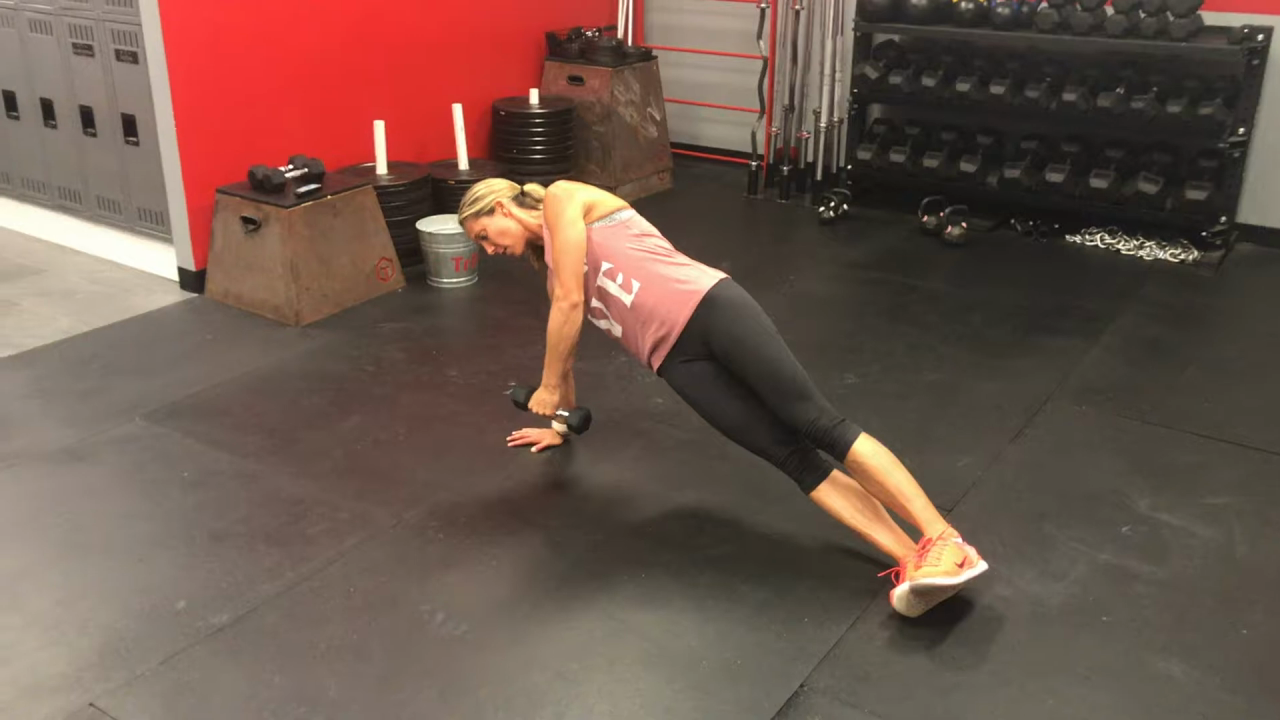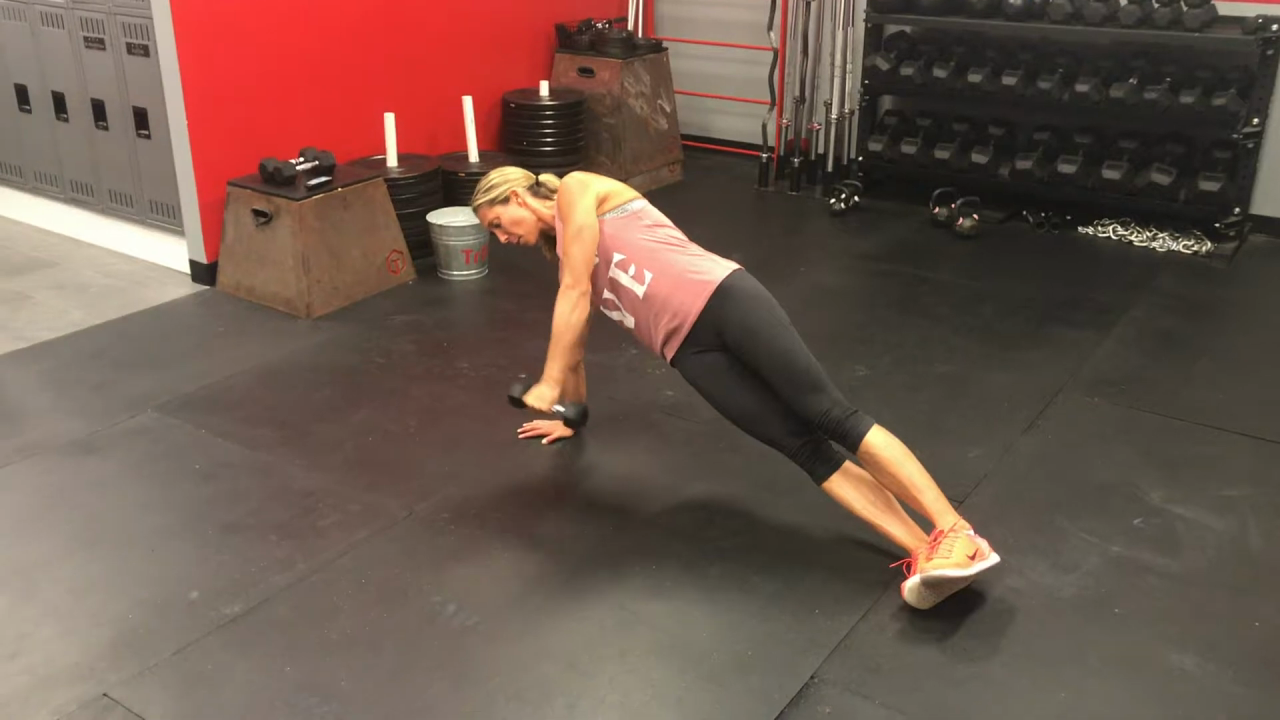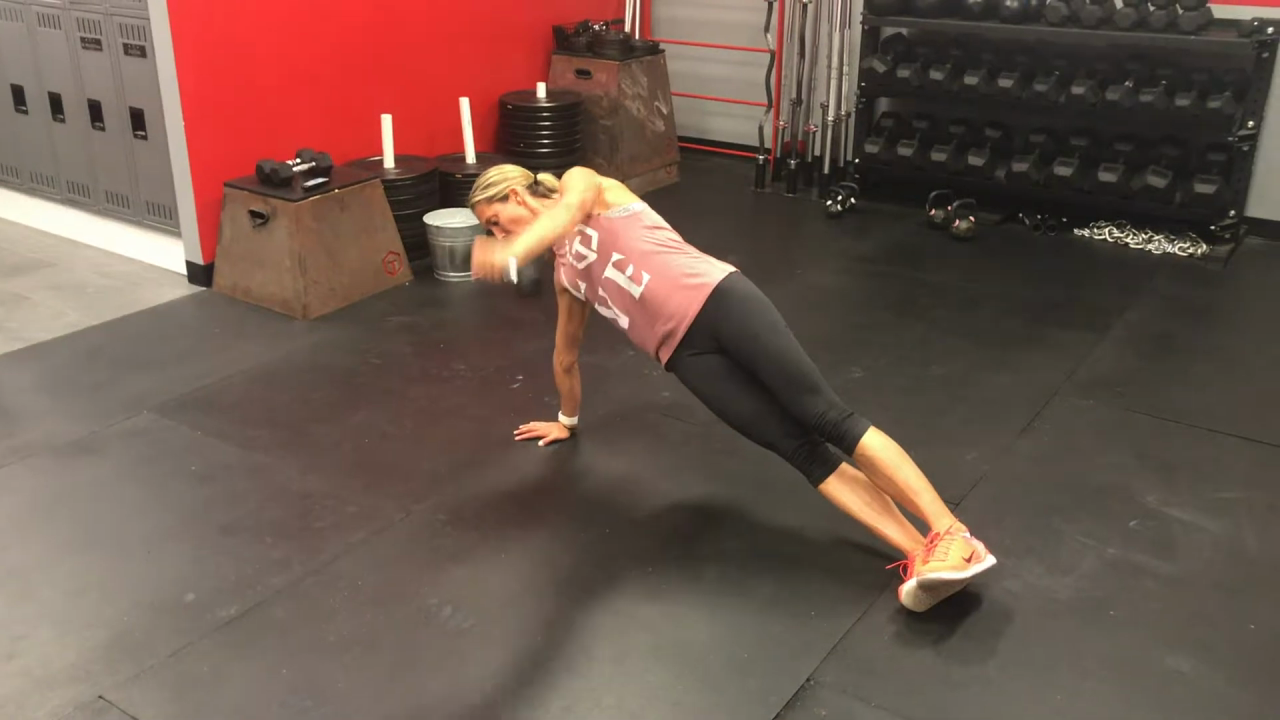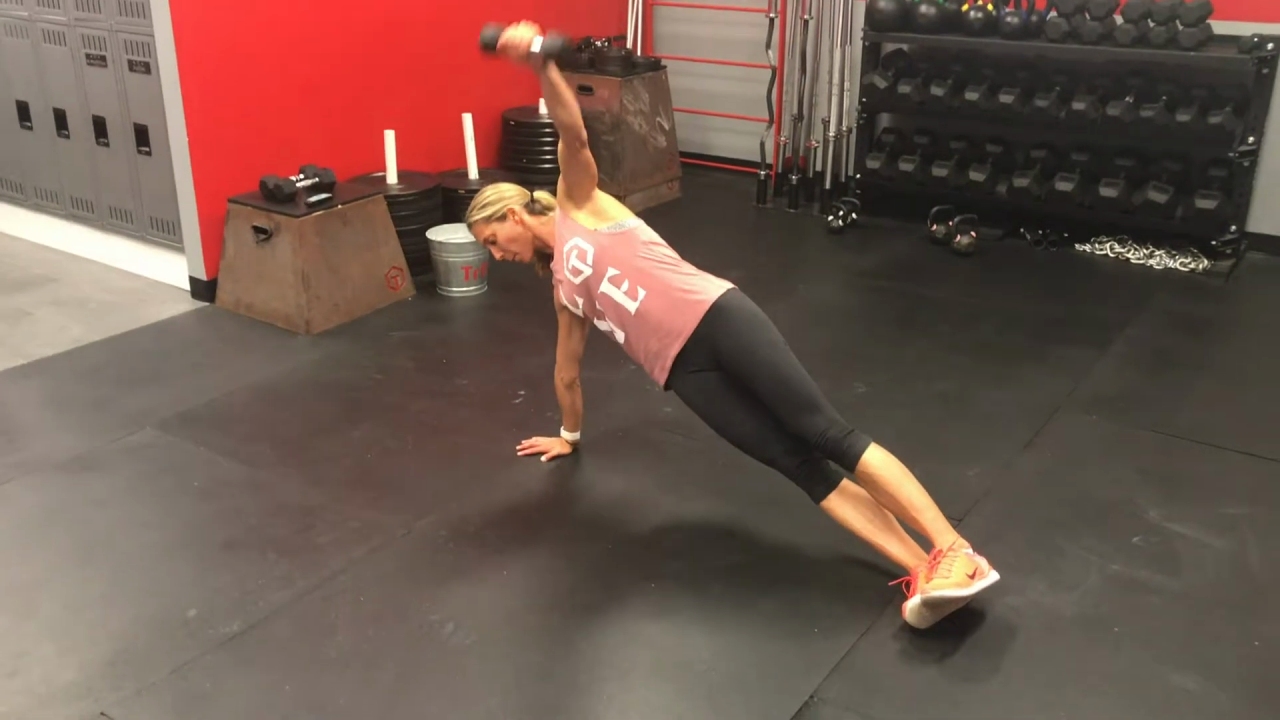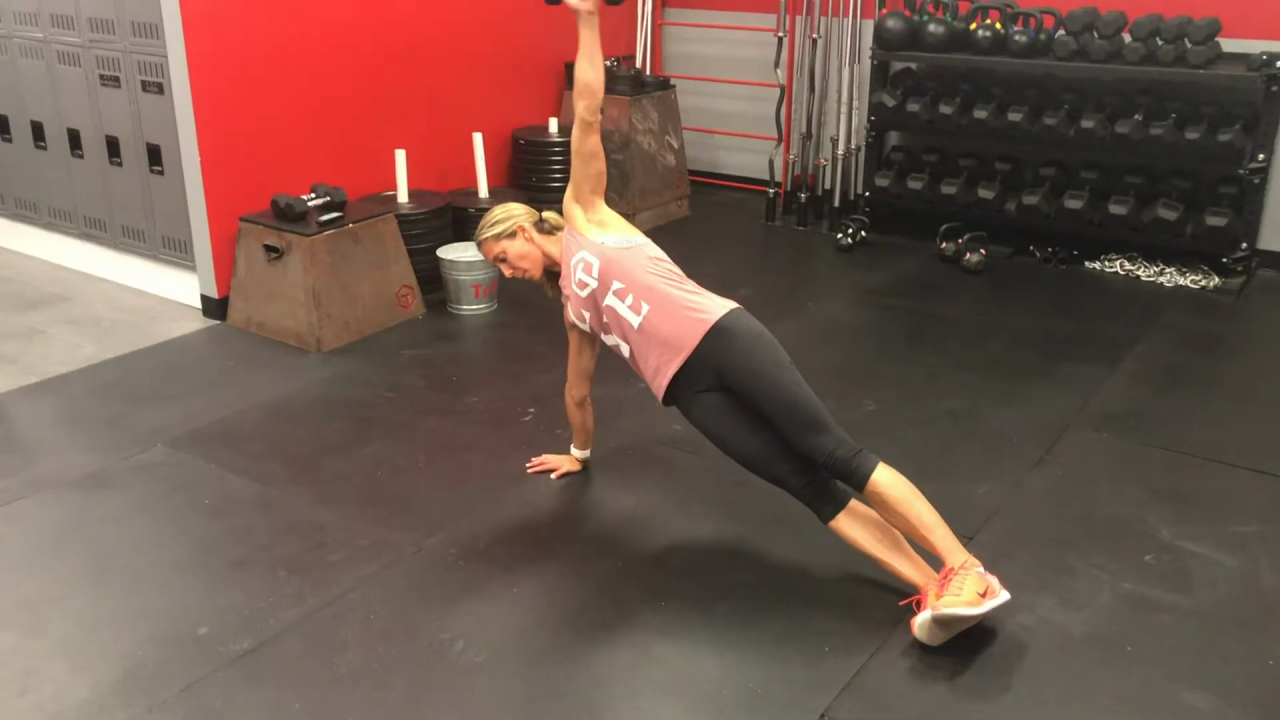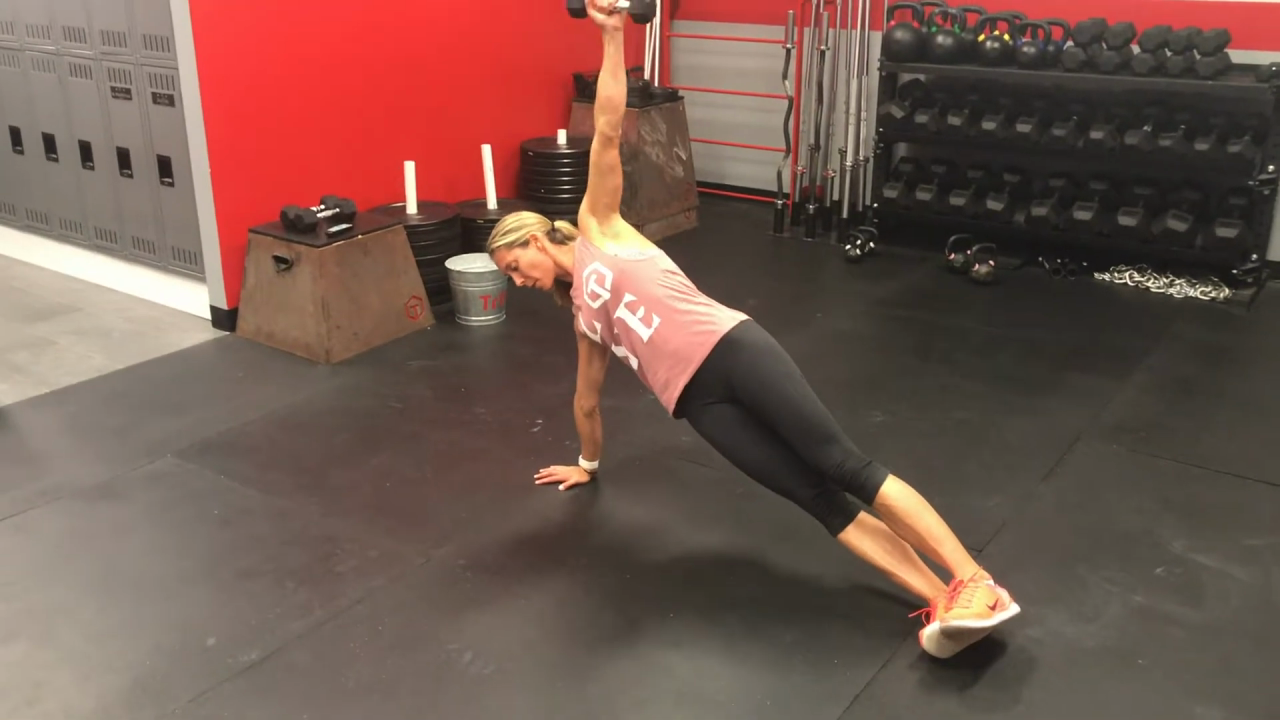
dt=0.4s
person 1, frame 1
left shoulder: (563, 199)
right shoulder: (553, 267)
left elbow: (570, 302)
right elbow: (564, 351)
left wrist: (546, 387)
right wrist: (561, 422)
left hip: (710, 306)
right hip: (677, 356)
left knee: (819, 423)
right knee: (794, 456)
left ankle: (944, 541)
right ankle: (910, 559)
person 1, frame 2
left shoulder: (578, 190)
right shoulder: (564, 258)
left elbow: (576, 292)
right elbow: (573, 346)
left wrist: (547, 385)
left hip: (722, 297)
right hip: (689, 347)
left knee: (831, 415)
right knee: (805, 448)
left ankle: (956, 533)
right ankle: (922, 551)
person 1, frame 3
left shoulder: (580, 185)
right shoulder: (564, 269)
left elbow: (565, 213)
right elbow: (567, 355)
left wrist: (511, 251)
right wrist: (567, 420)
left hip: (718, 299)
right hip: (684, 349)
left knee: (827, 417)
right knee: (801, 449)
left ankle: (951, 535)
right ankle: (919, 553)
person 1, frame 4
left shoulder: (576, 205)
right shoulder: (562, 287)
left elbow: (574, 133)
right elbow: (568, 368)
left wrist: (540, 62)
right wrist: (569, 434)
left hip: (715, 318)
right hip: (686, 370)
left knee: (829, 435)
right knee: (802, 467)
left ankle: (954, 553)
right ankle: (922, 572)
person 1, frame 5
left shoulder: (582, 216)
right shoulder: (571, 303)
left elbow: (587, 117)
right elbow: (578, 386)
right wrist: (579, 453)
left hip: (722, 336)
right hip: (690, 389)
left knee: (838, 456)
right knee: (810, 486)
left ankle: (965, 571)
right ankle: (933, 589)
person 1, frame 6
left shoulder: (598, 229)
right shoulder: (582, 314)
left elbow: (608, 136)
right elbow: (587, 398)
right wrist: (587, 465)
left hip: (731, 348)
right hip: (698, 399)
left knee: (847, 468)
right knee: (818, 499)
left ankle: (976, 585)
right ankle: (942, 604)
